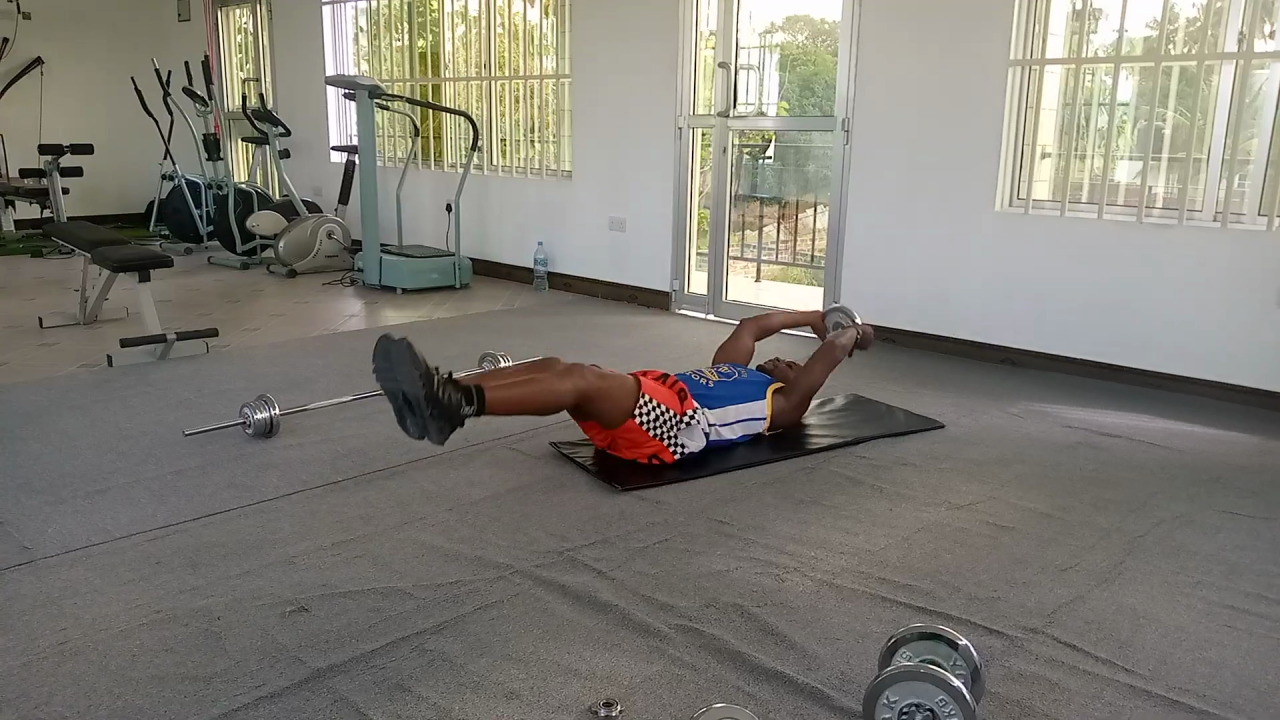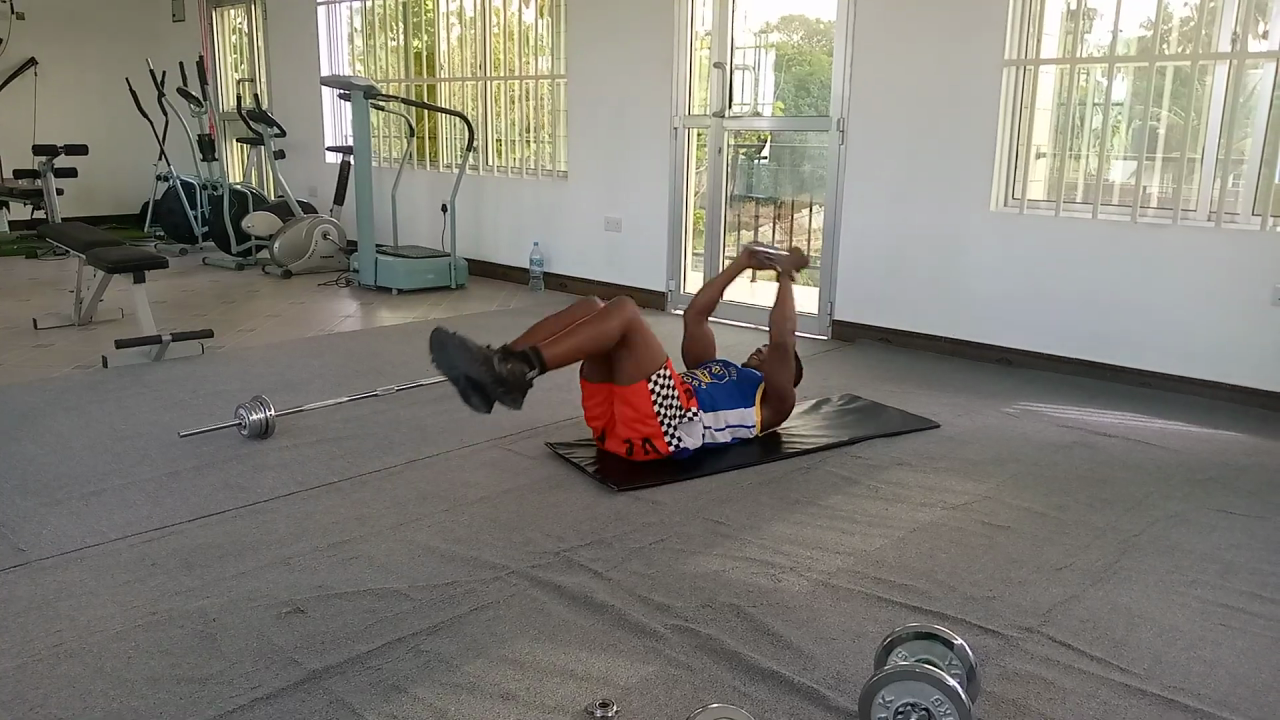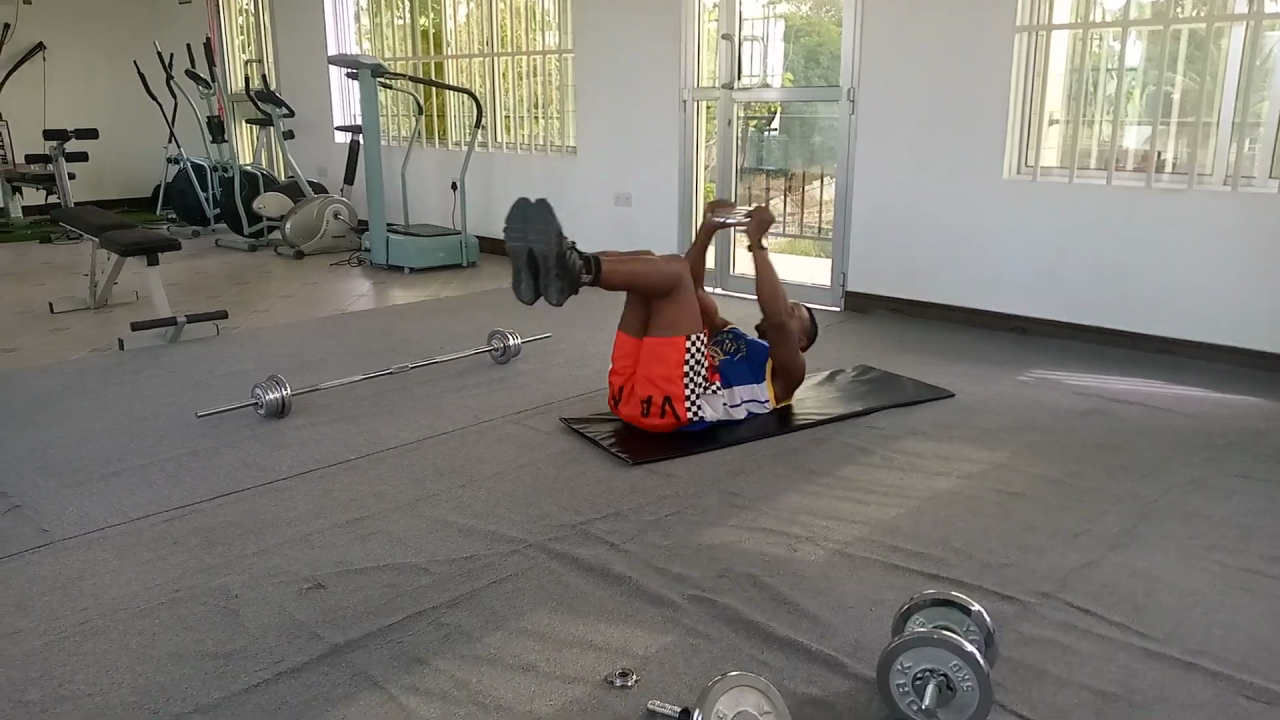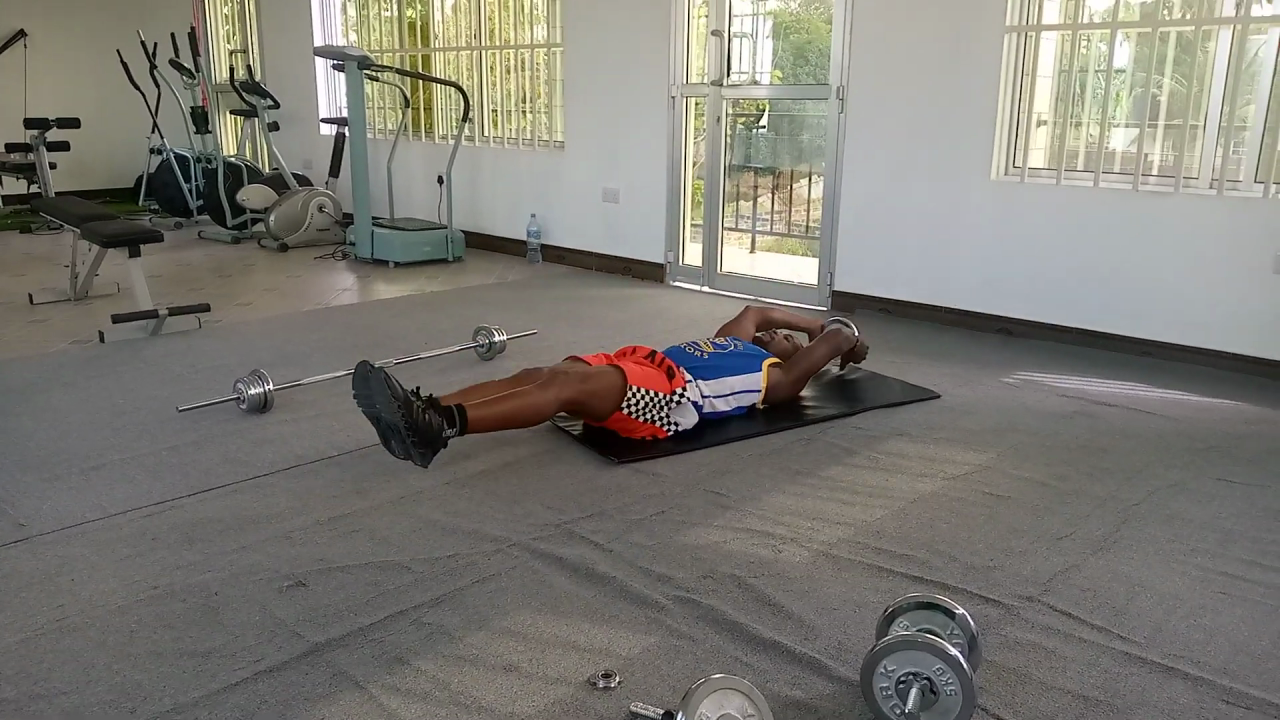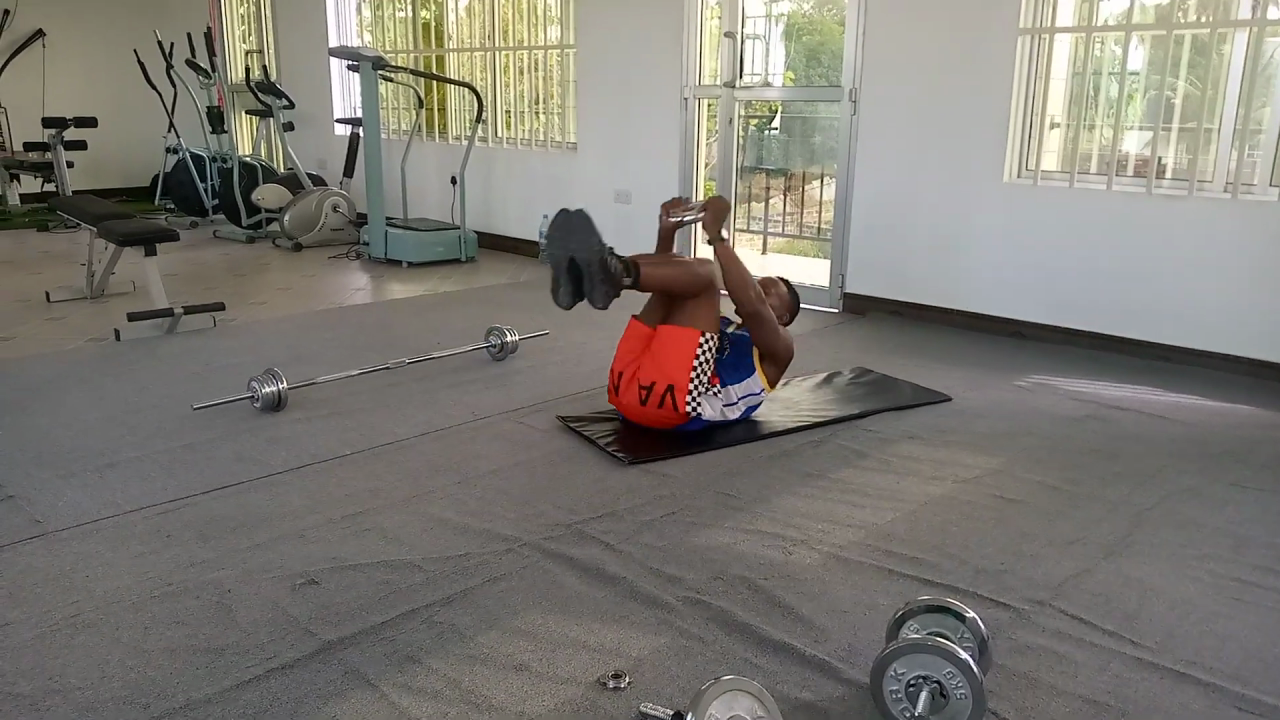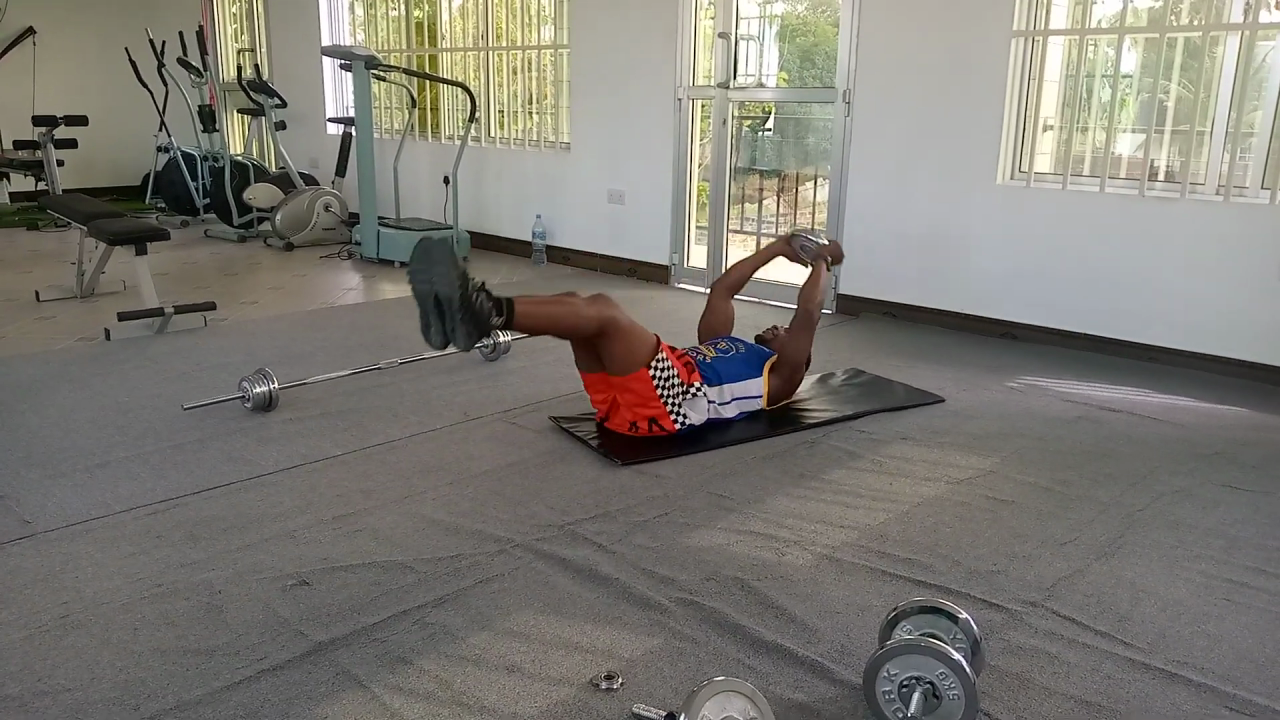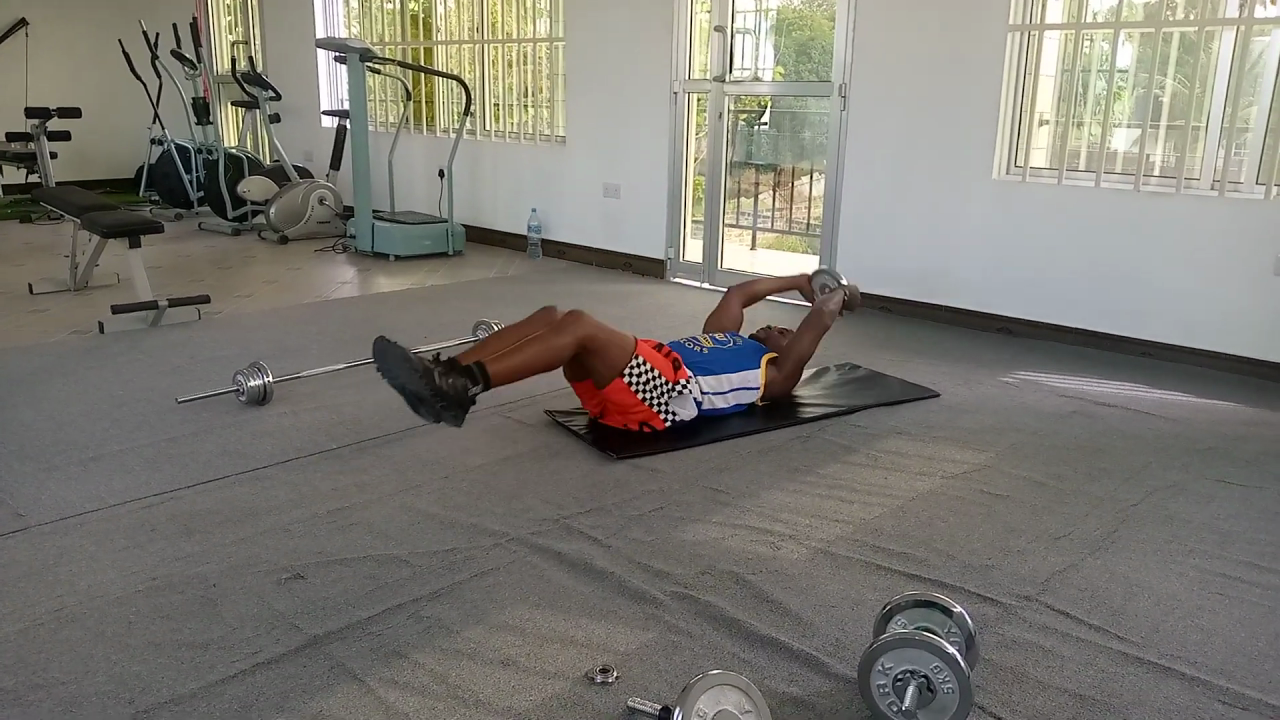
dt=0.7s
person 1, frame 1
left shoulder: (784, 404)
right shoulder: (734, 372)
left elbow: (829, 354)
right elbow: (750, 326)
left wrist: (850, 334)
right wrist: (811, 317)
left hip: (673, 427)
right hip: (651, 397)
left knee: (578, 379)
right knee: (555, 370)
left ankle: (453, 404)
right ankle: (443, 394)
person 1, frame 2
left shoulder: (772, 402)
right shoulder: (717, 368)
left elbow: (783, 340)
right elbow: (697, 312)
left wrist: (786, 280)
right wrist: (739, 265)
left hip: (660, 434)
right hip: (614, 423)
left knee: (621, 310)
right knee: (590, 308)
left ankle: (520, 369)
right ankle: (501, 362)
person 1, frame 3
left shoulder: (787, 370)
right shoulder: (723, 334)
left elbow: (779, 320)
right elbow: (694, 284)
left wrist: (758, 245)
right wrist: (708, 230)
left hip: (676, 405)
right hip: (631, 392)
left knee: (675, 270)
left ankle: (577, 268)
right ankle: (551, 273)
person 1, frame 4
left shoulder: (778, 378)
right shoulder: (736, 347)
left elbow: (832, 342)
right elbow: (756, 311)
left wrist: (845, 338)
right wrist: (818, 323)
left hip: (666, 398)
right hip: (638, 366)
left knee: (564, 382)
right knee: (537, 375)
left ankle: (438, 427)
right ankle: (424, 411)
person 1, frame 5
left shoulder: (776, 347)
right shoulder: (718, 328)
left elbow: (750, 303)
right elbow: (669, 278)
left wrist: (717, 237)
right wrist: (667, 233)
left hip: (675, 401)
right hip: (630, 386)
left knee: (706, 271)
right knee: (670, 274)
left ankle: (610, 274)
right ankle: (582, 278)
person 1, frame 6
left shoulder: (778, 378)
right shoulder: (726, 344)
left elbow: (806, 319)
right elbow: (721, 290)
left wrist: (819, 266)
right wrist: (773, 250)
left hip: (672, 399)
right hip: (619, 399)
left knee: (600, 308)
right knee: (571, 304)
left ankle: (488, 312)
right ankle: (468, 311)
person 1, frame 7
left shoulder: (775, 375)
right shoulder: (728, 340)
left elbow: (816, 323)
right elbow: (740, 292)
left wrist: (835, 298)
right wrist: (796, 281)
left hip: (663, 393)
right hip: (646, 364)
left knee: (579, 324)
right knee: (550, 316)
left ankle: (464, 386)
right ankle: (448, 373)
